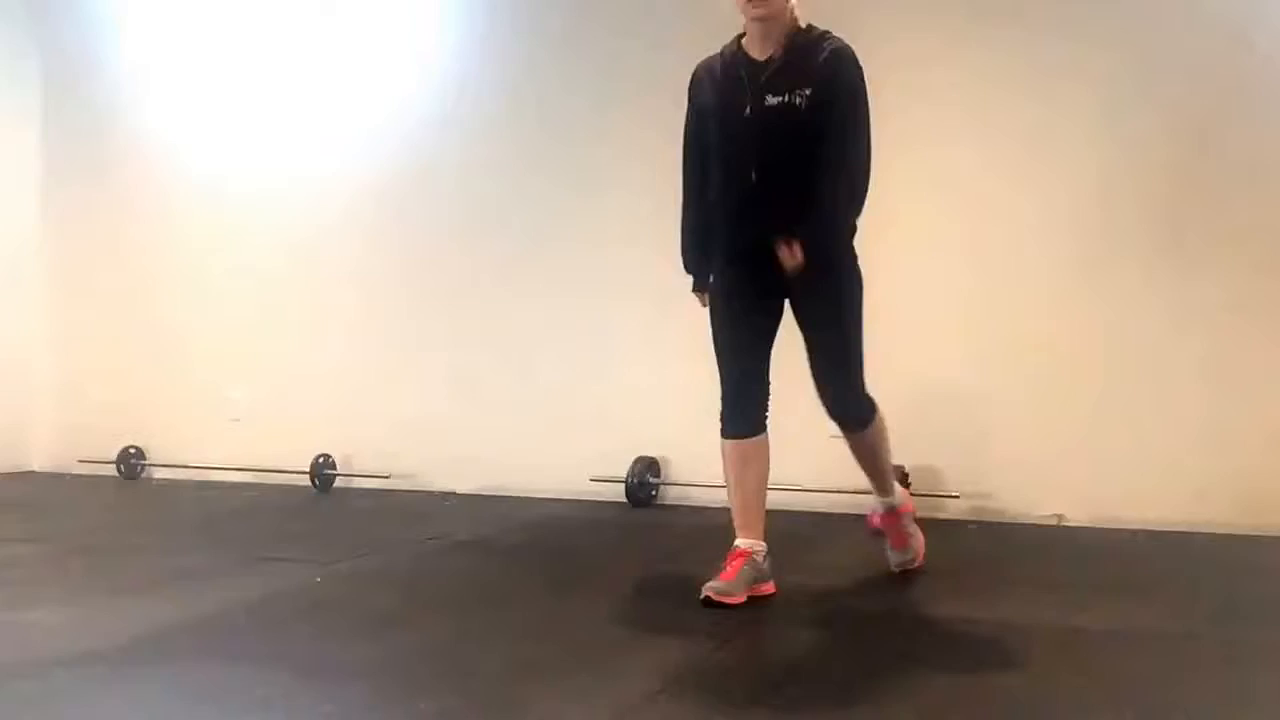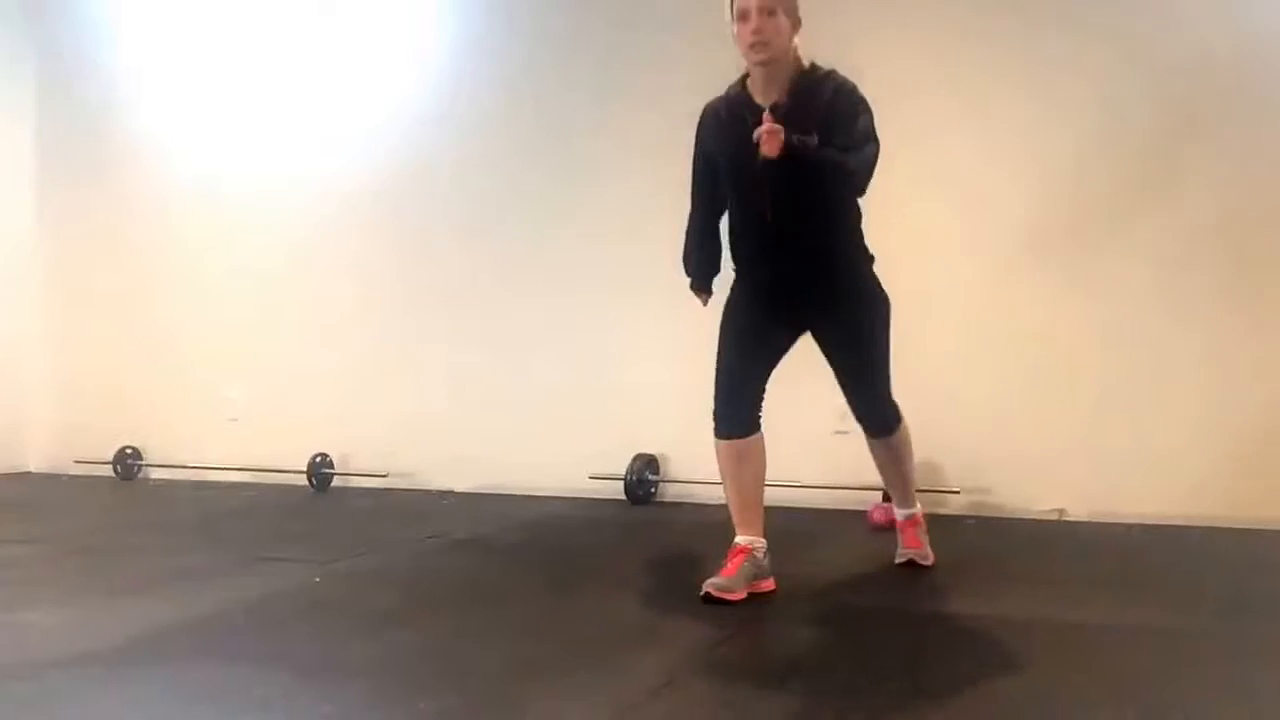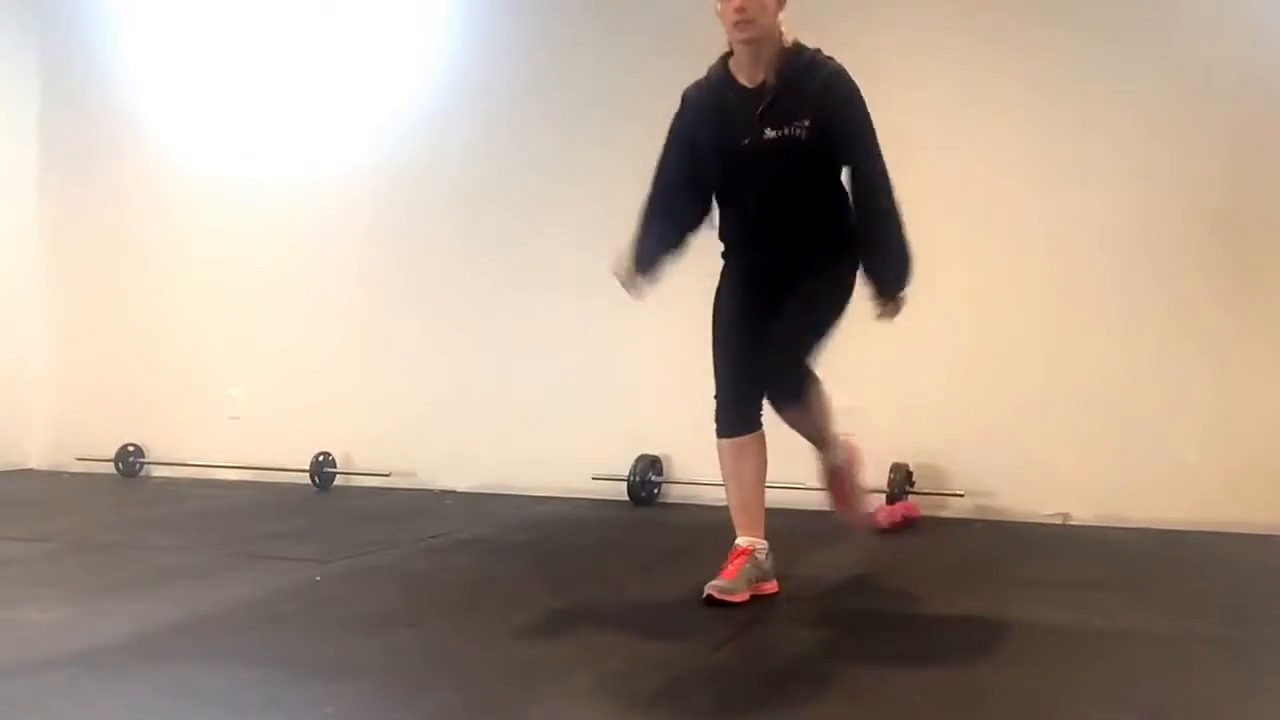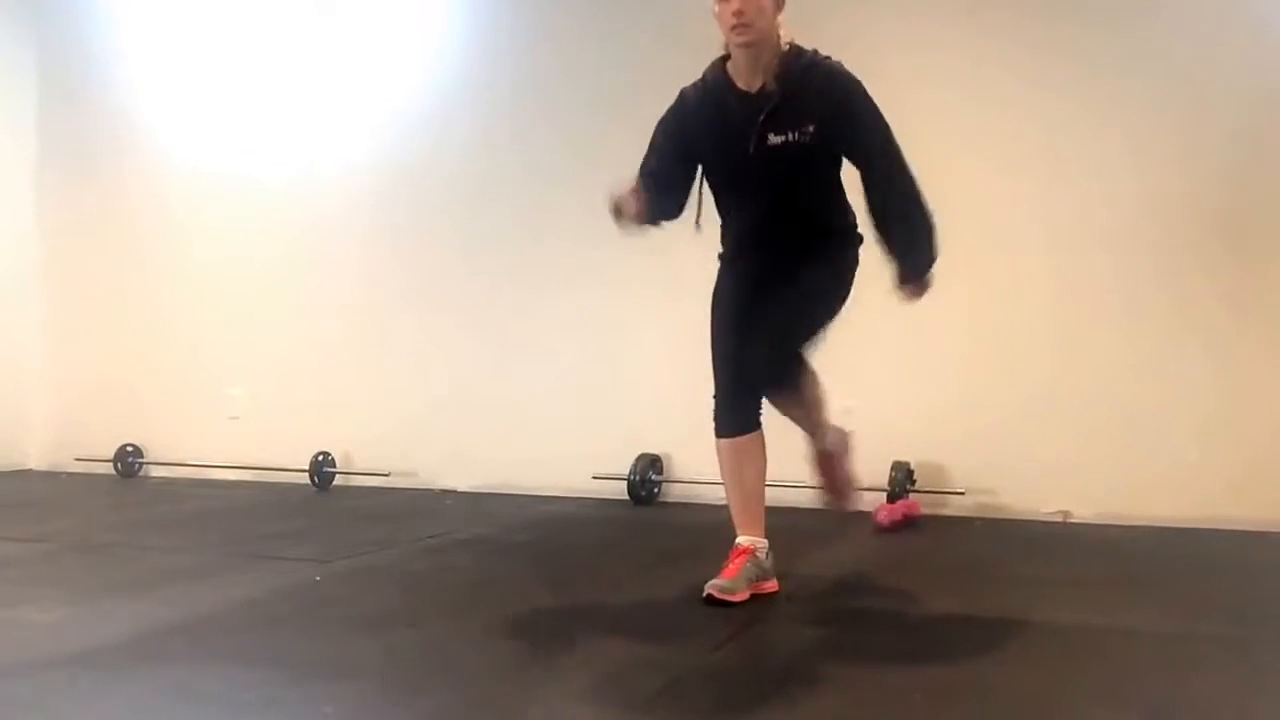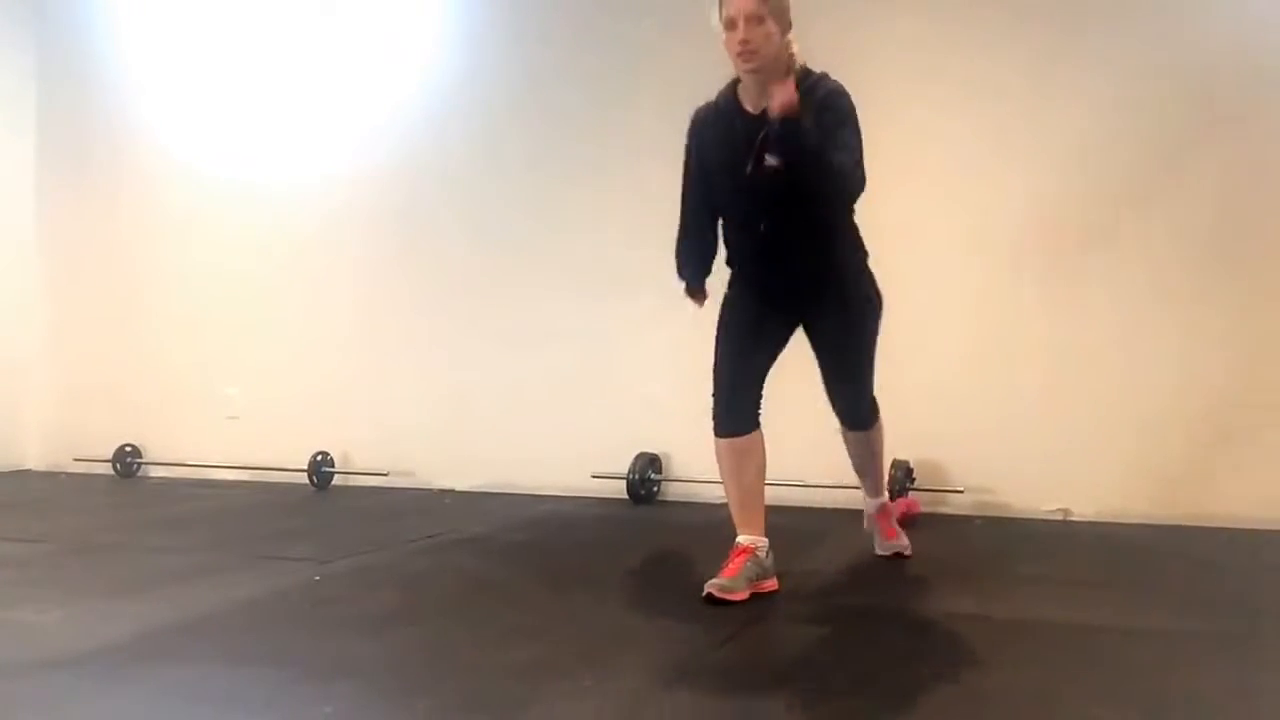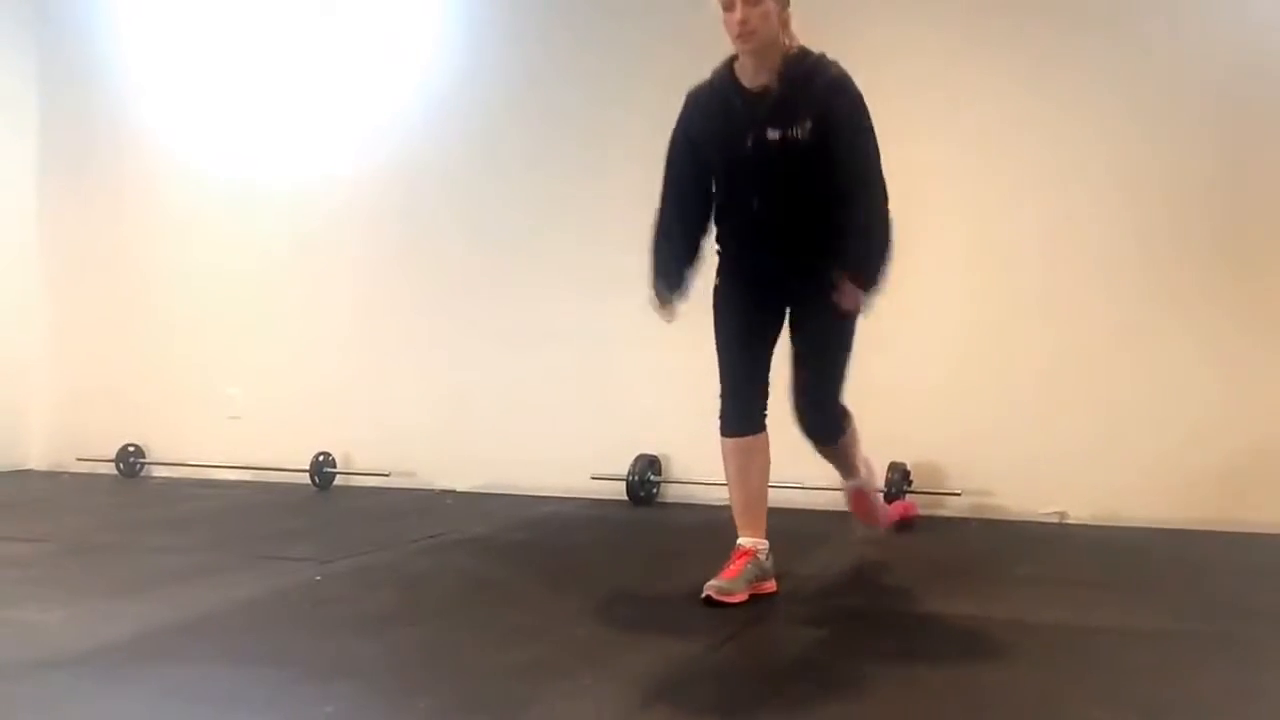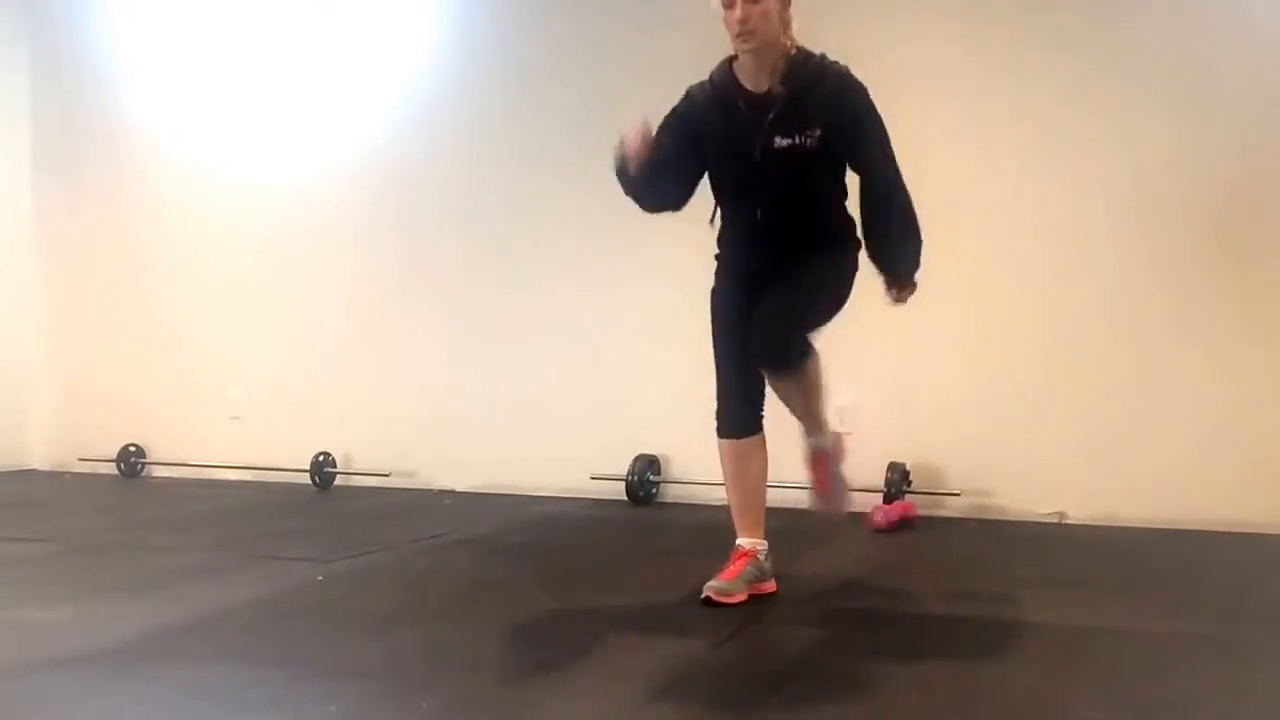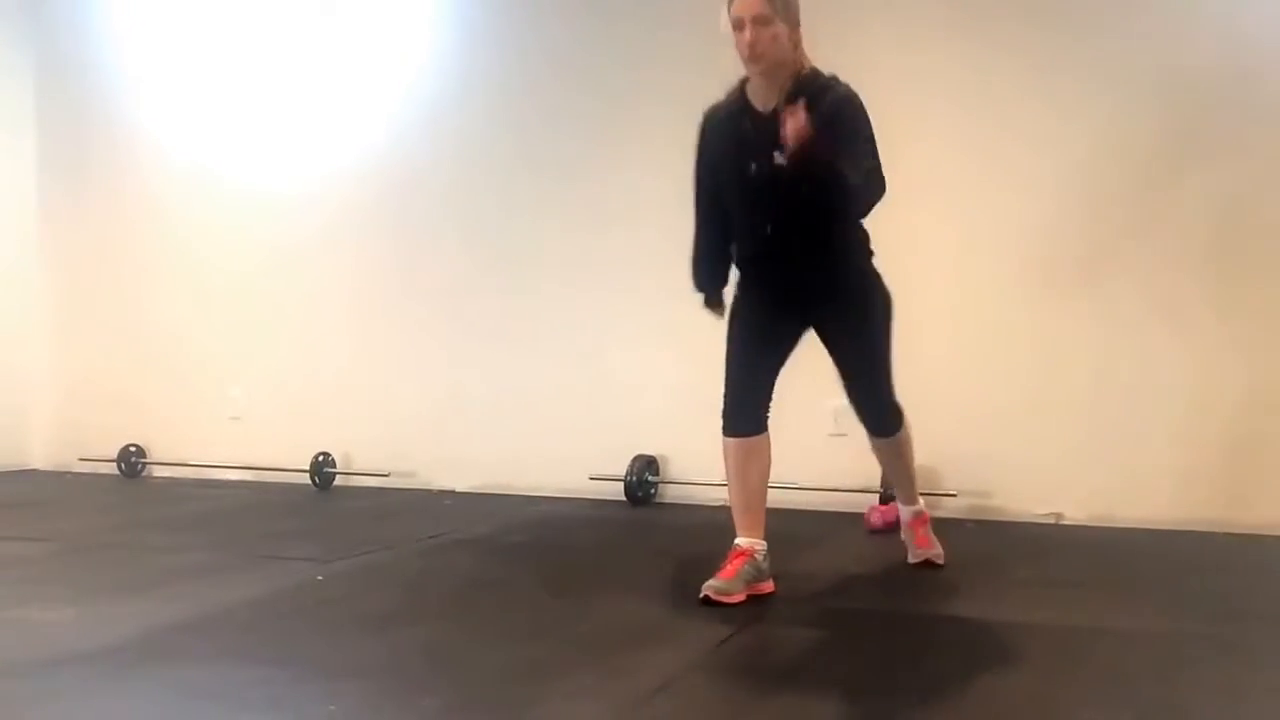
dt=0.3s
person 1, frame 1
left shoulder: (830, 62)
right shoulder: (710, 78)
left elbow: (850, 166)
right elbow: (697, 181)
left wrist: (810, 239)
right wrist: (698, 267)
left hip: (821, 260)
right hip: (738, 264)
left knee: (843, 394)
right knee: (740, 402)
left ankle: (892, 504)
right ankle: (750, 556)
person 1, frame 2
left shoulder: (834, 98)
right shoulder: (719, 116)
left elbow: (856, 171)
right elbow: (707, 202)
left wrist: (790, 155)
right wrist: (700, 270)
left hip: (841, 285)
right hip: (759, 289)
left knee: (872, 407)
right knee: (733, 405)
left ankle: (908, 517)
right ankle: (750, 552)
person 1, frame 3
left shoulder: (823, 83)
right shoulder: (703, 102)
left elbow: (869, 180)
right elbow: (675, 196)
left wrist: (888, 274)
right wrist: (645, 258)
left hip: (824, 260)
right hip: (750, 265)
left knee: (779, 364)
right knee: (734, 400)
left ankle: (836, 455)
right ankle: (752, 554)
person 1, frame 4
left shoulder: (825, 84)
right shoulder: (699, 103)
left elbow: (885, 170)
right elbow: (664, 187)
left wrist: (913, 256)
right wrist: (634, 203)
left hip: (823, 257)
right hip: (746, 264)
left knee: (773, 351)
right knee: (733, 400)
left ankle: (827, 442)
right ankle: (751, 553)
person 1, frame 5
left shoulder: (825, 101)
right shoulder: (710, 123)
left elbow: (845, 187)
right elbow: (699, 206)
left wrist: (792, 124)
right wrist: (693, 274)
left hip: (835, 283)
right hip: (755, 287)
left knee: (854, 404)
right knee: (732, 400)
left ankle: (877, 508)
right ankle: (752, 552)
person 1, frame 6
left shoulder: (827, 86)
right shoulder: (705, 105)
left elbow: (865, 186)
right elbow: (685, 199)
left wrist: (861, 271)
right wrist: (670, 275)
left hip: (823, 272)
right hip: (744, 275)
left knee: (817, 408)
right knee: (740, 404)
left ankle: (857, 481)
right ankle: (752, 554)
person 1, frame 7
left shoulder: (831, 89)
right shoulder: (704, 104)
left elbow: (881, 180)
right elbow: (665, 188)
left wrist: (899, 260)
right wrist: (635, 164)
left hip: (821, 260)
right hip: (742, 269)
left knee: (778, 334)
right knee: (737, 403)
left ankle: (821, 442)
right ankle: (752, 555)
person 1, frame 8
left shoulder: (834, 105)
right shoulder: (721, 122)
left elbow: (866, 189)
right elbow: (712, 209)
left wrist: (810, 147)
right wrist: (709, 281)
left hip: (843, 285)
right hip: (764, 289)
left knee: (875, 404)
right knee: (742, 404)
left ankle: (913, 515)
right ankle: (749, 555)
